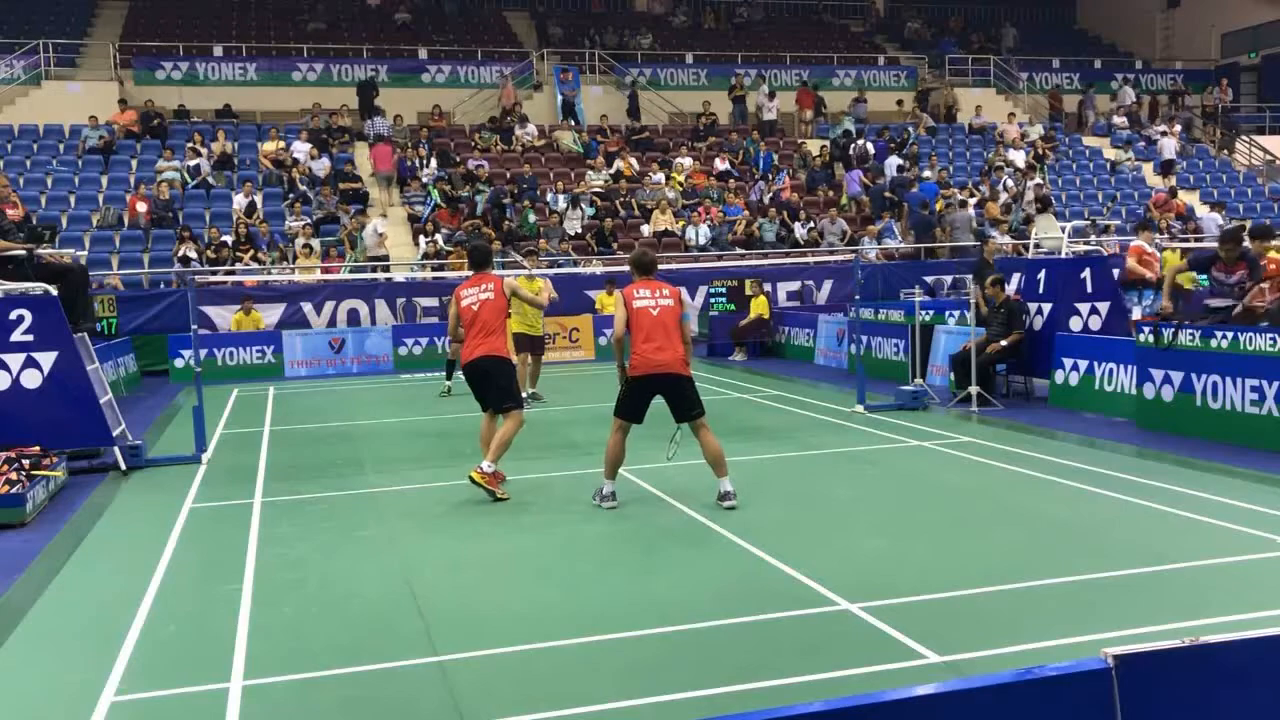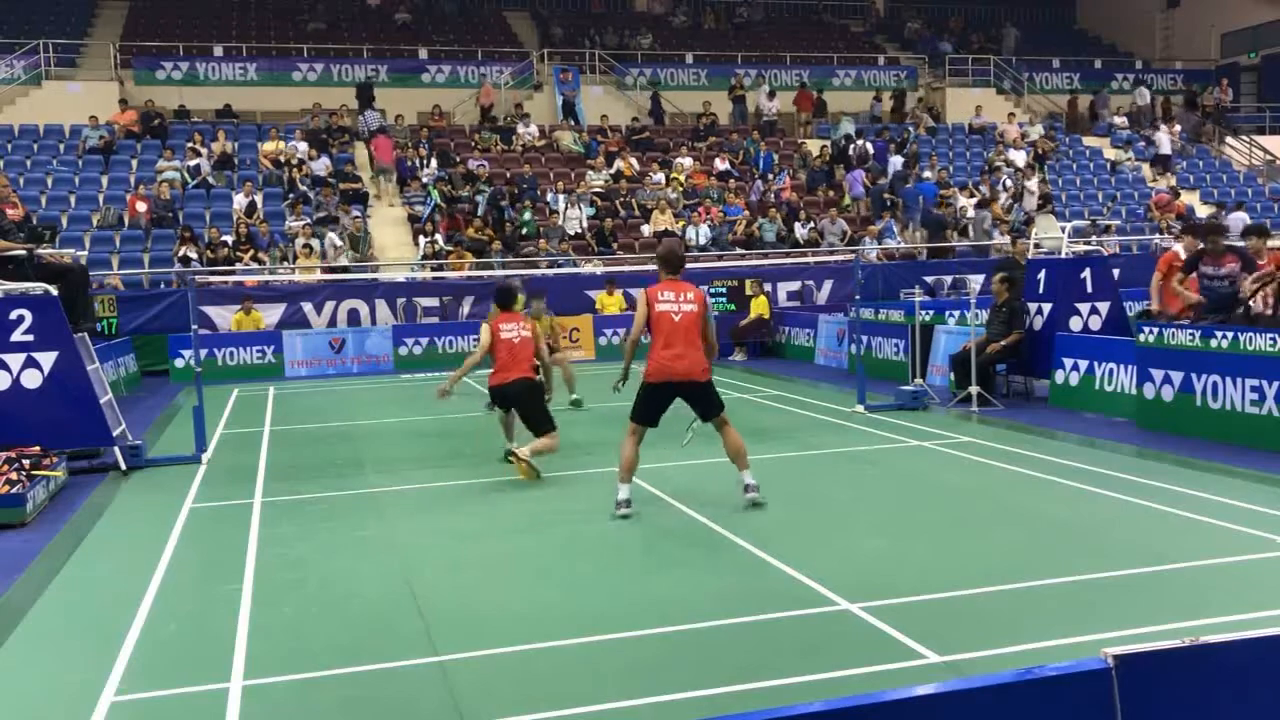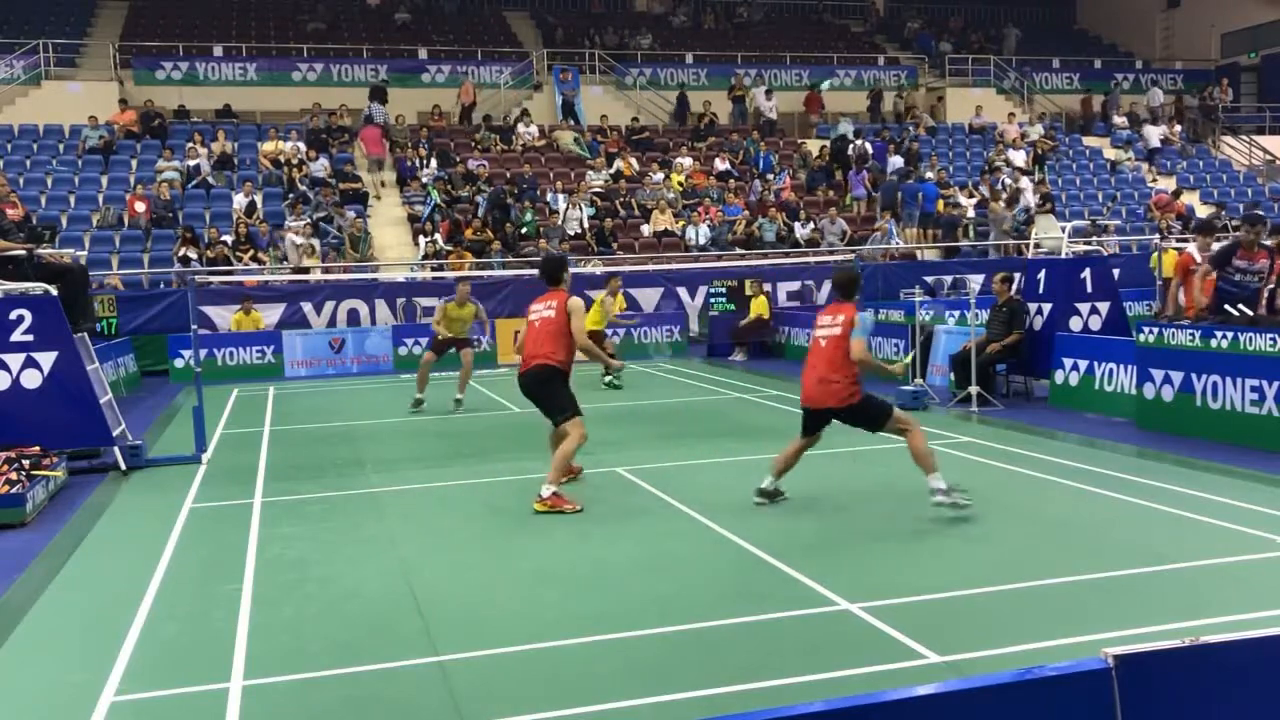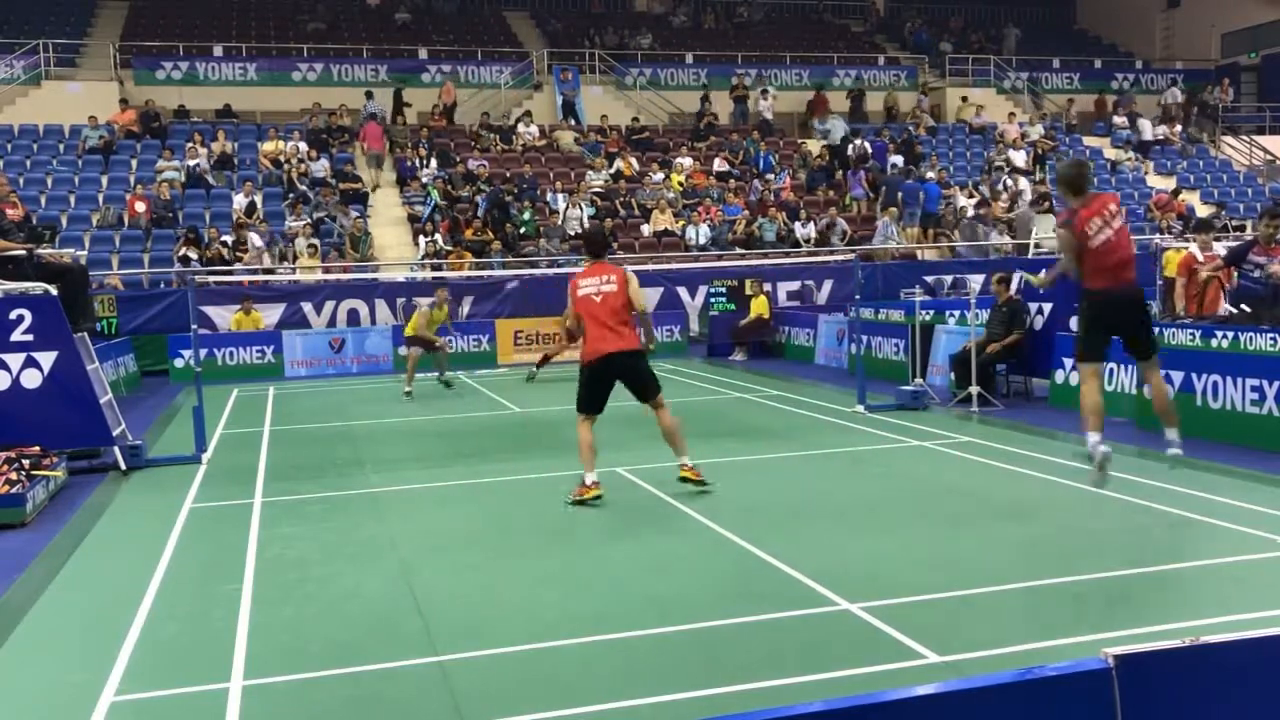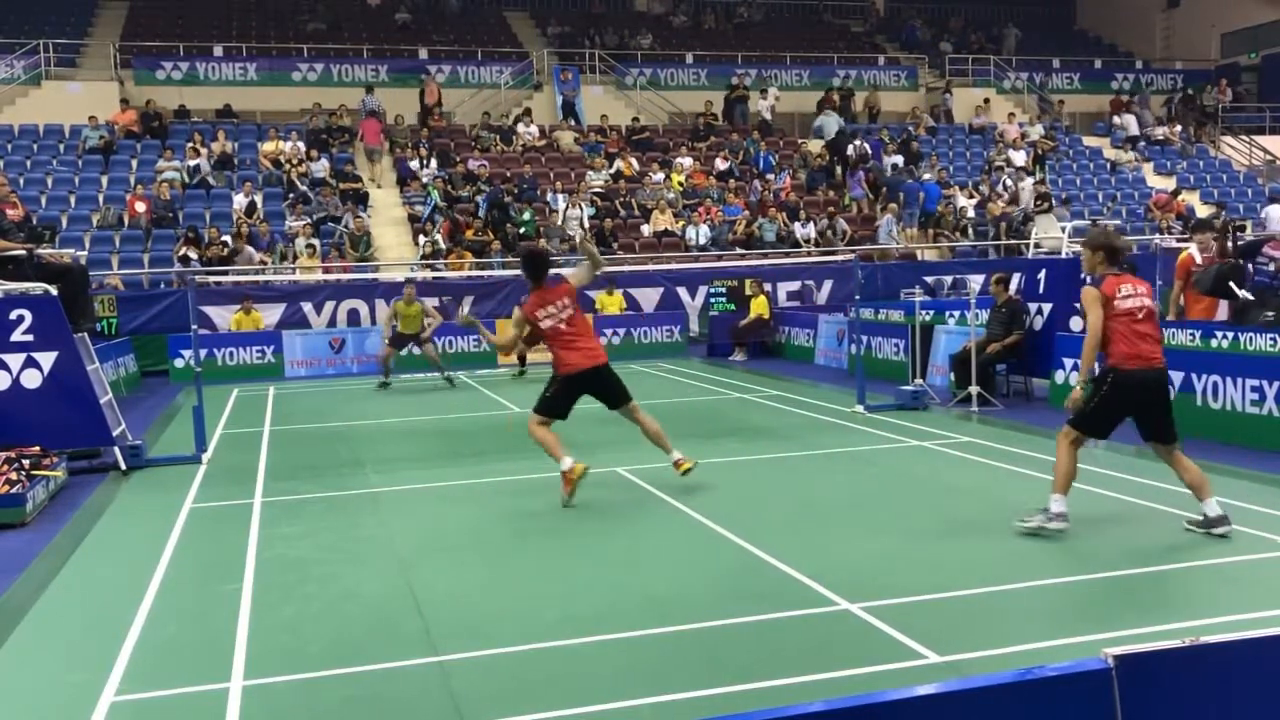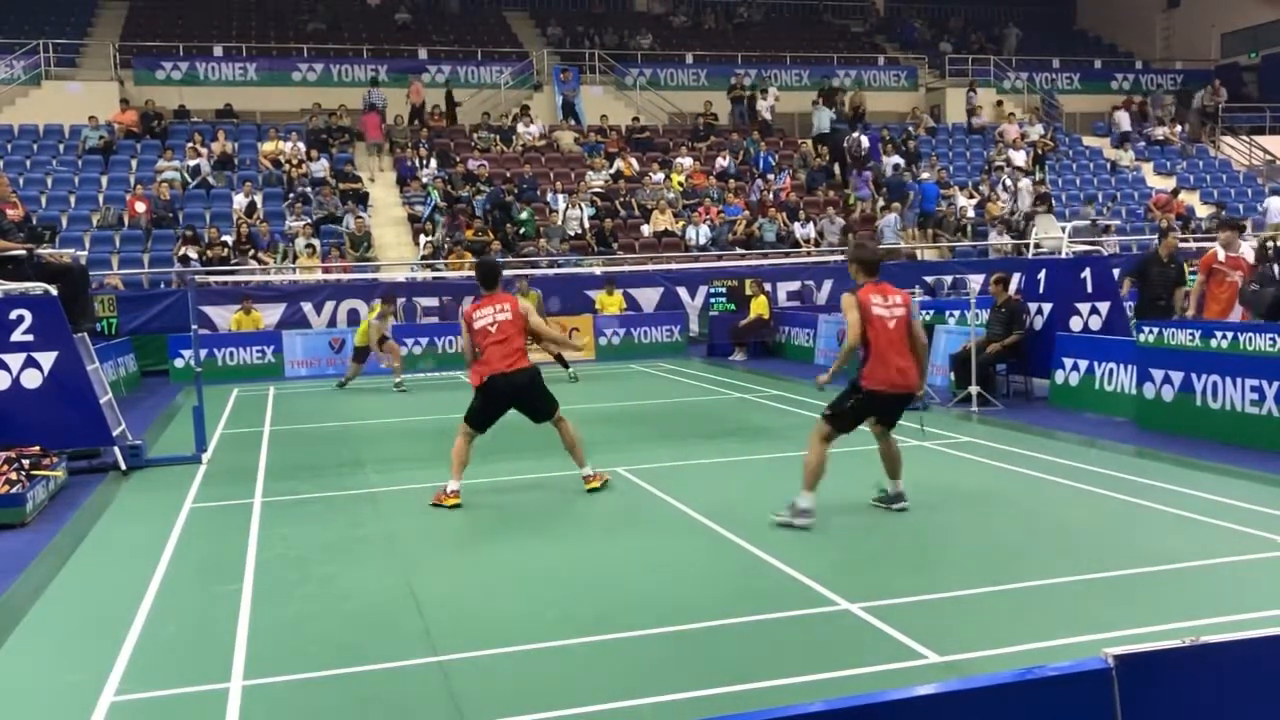
dt=0.7s
person 1, frame 1
left shoulder: (626, 294)
right shoulder: (675, 293)
left elbow: (619, 334)
right elbow: (687, 339)
left wrist: (620, 364)
right wrist: (686, 369)
left hip: (641, 369)
right hip: (675, 368)
left knee: (619, 429)
right knee: (701, 428)
left ankle: (607, 491)
right ankle: (727, 490)
person 1, frame 2
left shoulder: (648, 294)
right shoulder: (700, 295)
left elbow: (634, 335)
right elbow: (711, 342)
left wrist: (624, 371)
right wrist: (707, 369)
left hip: (659, 374)
right hip: (695, 373)
left knee: (633, 434)
right knee: (724, 425)
left ankle: (623, 497)
right ankle: (749, 484)
person 1, frame 3
left shoulder: (822, 316)
right shoulder: (857, 316)
right elbow: (857, 355)
right wrist: (887, 368)
left hip: (811, 397)
right hip: (841, 396)
left knee: (806, 440)
right knee: (911, 428)
left ankle: (768, 486)
right ankle: (940, 489)
person 1, frame 4
left shoulder: (1067, 226)
right shoulder: (1111, 199)
left elbow: (1072, 271)
left hip: (1097, 299)
right hip: (1131, 294)
left knee: (1090, 378)
right knee: (1151, 371)
left ankle: (1096, 445)
right ankle: (1172, 439)
person 1, frame 5
left shoulder: (1094, 289)
right shoulder: (1142, 285)
left elbow: (1094, 336)
right elbow: (1156, 333)
left wrist: (1081, 384)
left hip: (1120, 375)
right hip: (1153, 375)
left knee: (1069, 439)
right knee: (1170, 452)
left ankle: (1056, 511)
right ankle: (1213, 514)
person 1, frame 6
left shoulder: (853, 297)
right shoulder: (901, 296)
left elbow: (853, 340)
right elbow: (921, 342)
left wrist: (831, 373)
right wrist: (920, 381)
left hip: (875, 383)
right hip: (905, 384)
left knee: (820, 436)
right knee: (881, 431)
left ankle: (804, 507)
right ankle: (896, 493)
person 2, frame 1
left shoulder: (459, 291)
right shoulder: (504, 283)
left elbow: (452, 333)
right elbow: (541, 303)
right wrist: (545, 292)
left hip: (468, 362)
right hip: (494, 358)
left knee: (491, 413)
right knee: (514, 418)
left ankle: (488, 469)
right ankle: (485, 469)
person 2, frame 2
left shoulder: (489, 326)
right shoulder: (530, 324)
left elbow: (478, 355)
right elbow: (545, 361)
left wrist: (451, 381)
right wrist: (548, 388)
left hip: (498, 388)
right hip: (526, 384)
left knee: (506, 407)
right knee: (551, 441)
left ankle: (512, 449)
right ankle: (525, 452)
person 2, frame 3
left shoulder: (533, 306)
right shoulder: (573, 302)
left elbow: (520, 348)
right elbow: (581, 343)
right wrist: (609, 363)
left hip: (527, 375)
right hip: (548, 373)
left knee: (562, 421)
right knee: (577, 433)
left ankle: (562, 468)
right ankle: (548, 495)
person 2, frame 4
left shoulder: (575, 282)
right shoulder: (625, 275)
left elbow: (573, 327)
right elbow: (640, 308)
right wrist: (649, 337)
left hip: (593, 358)
right hip: (627, 352)
left knee: (584, 420)
right knee: (660, 406)
left ankle: (590, 482)
right ankle: (686, 467)
person 2, frame 5
left shoulder: (523, 310)
right shoulder: (567, 286)
left elbow: (504, 348)
right elbow: (595, 266)
left wrist: (477, 326)
left hip: (567, 374)
right hip: (596, 366)
left knee: (536, 425)
right knee: (634, 412)
left ankle: (569, 467)
right ankle: (676, 458)
person 2, frame 6
left shoulder: (468, 313)
right shoulder: (519, 303)
left elbow: (469, 354)
right elbow: (546, 334)
left wrist: (478, 375)
right wrist: (574, 344)
left hip: (489, 382)
right hip: (523, 375)
left knee: (465, 435)
right knee: (560, 421)
left ankle: (452, 490)
right ankle: (589, 476)
